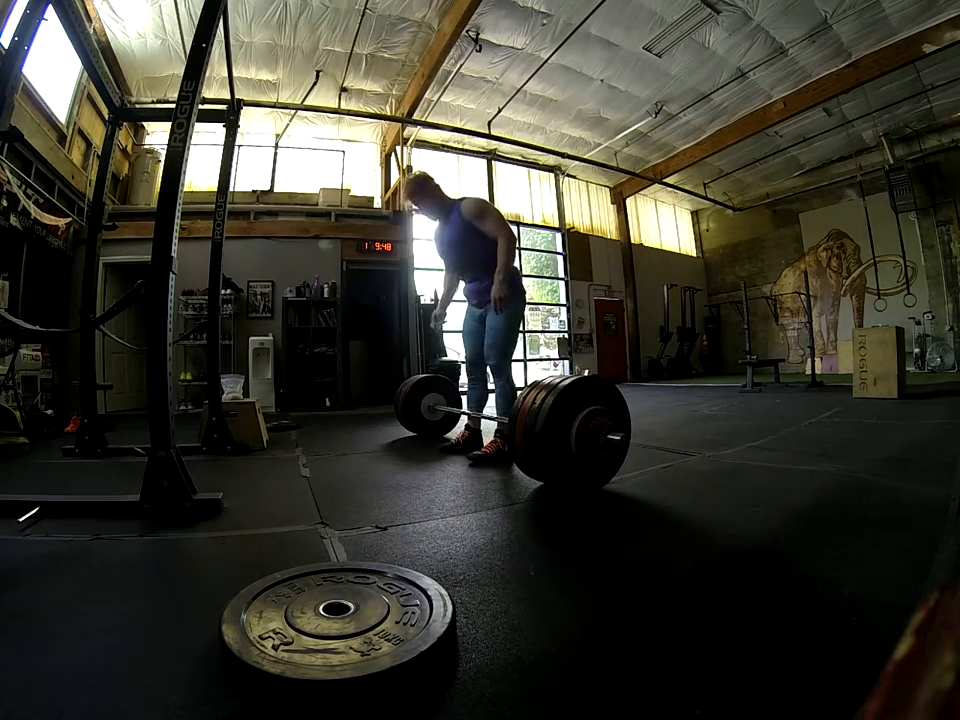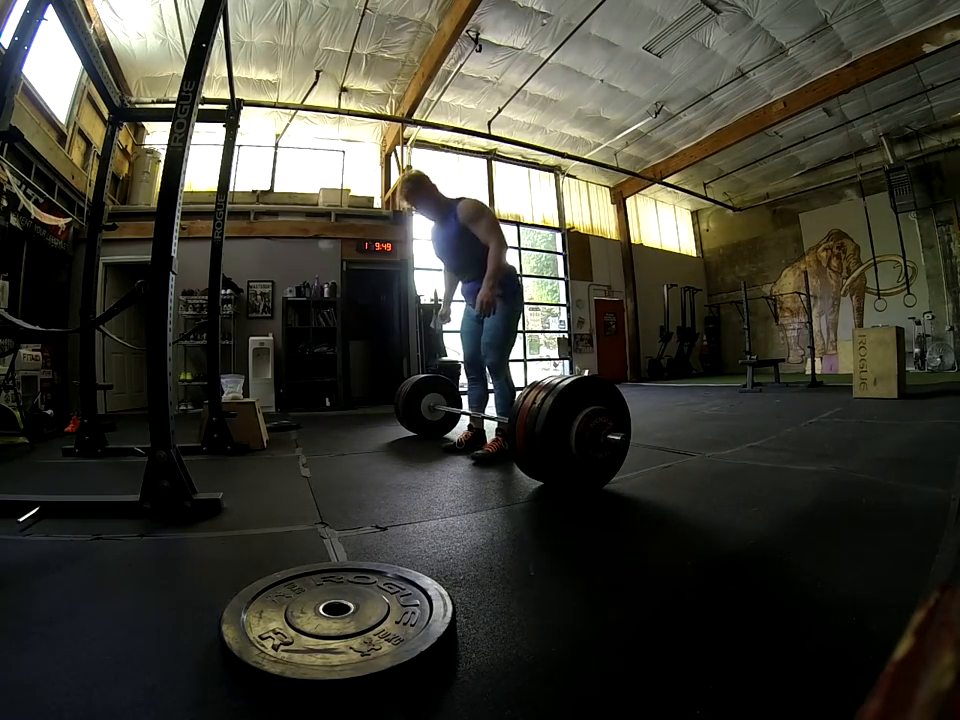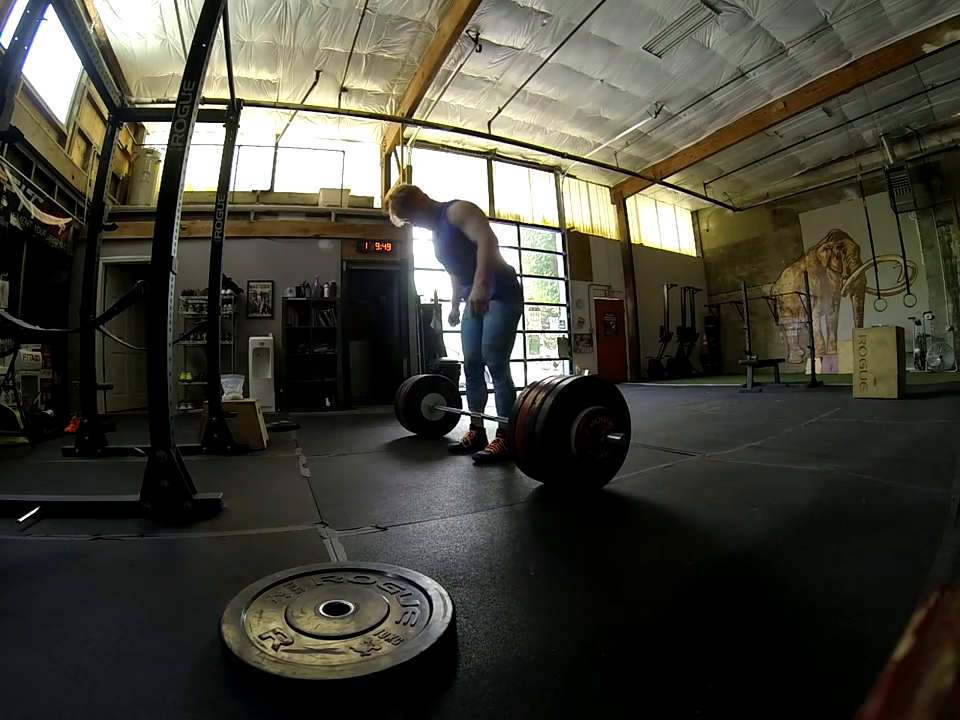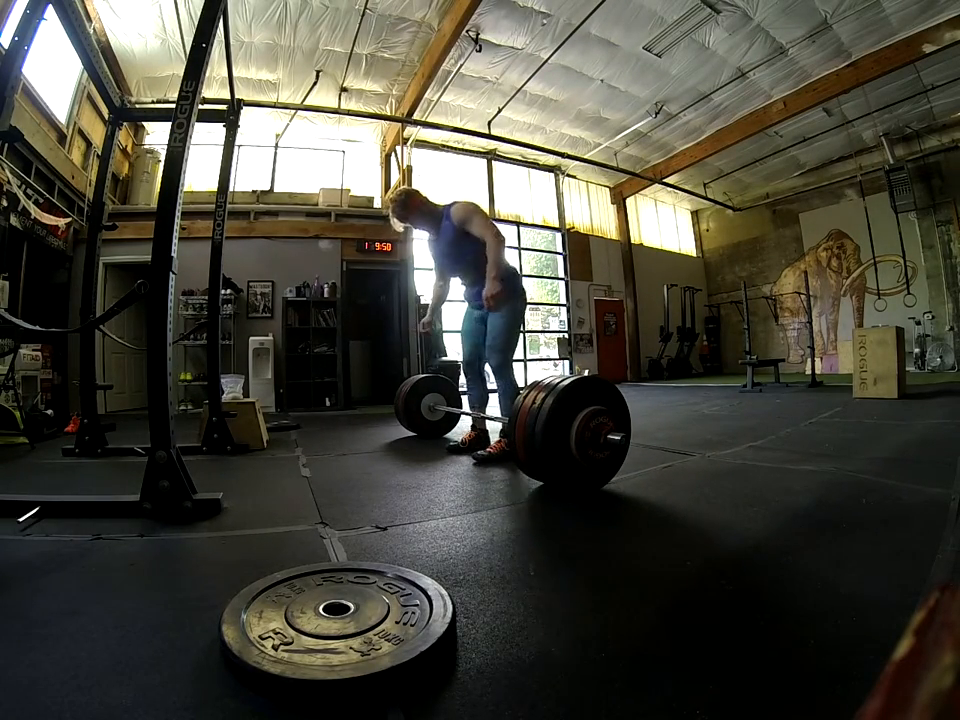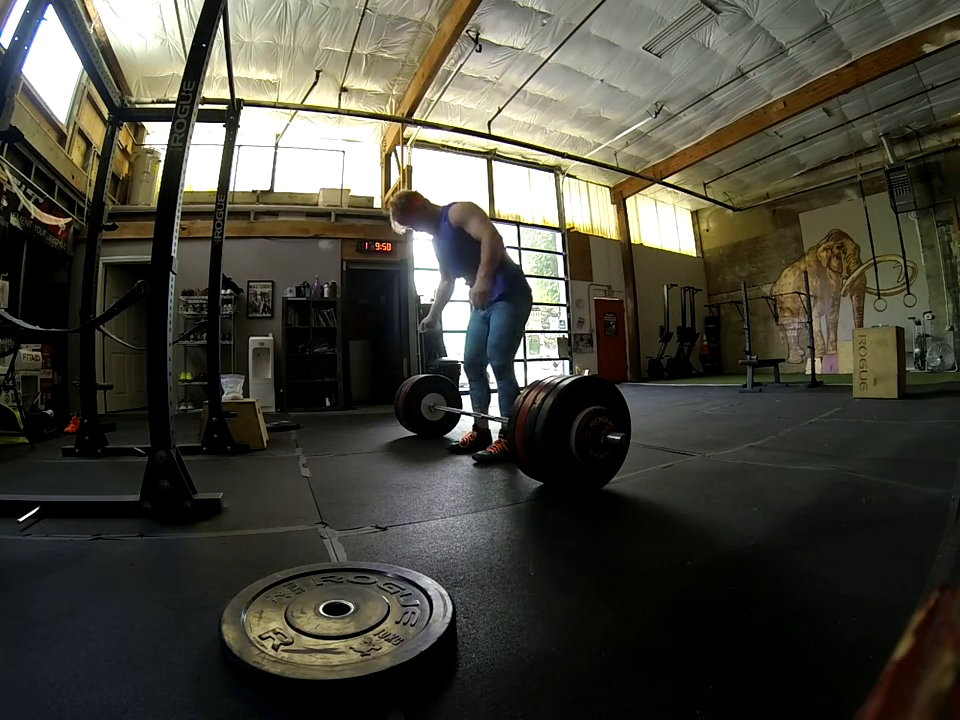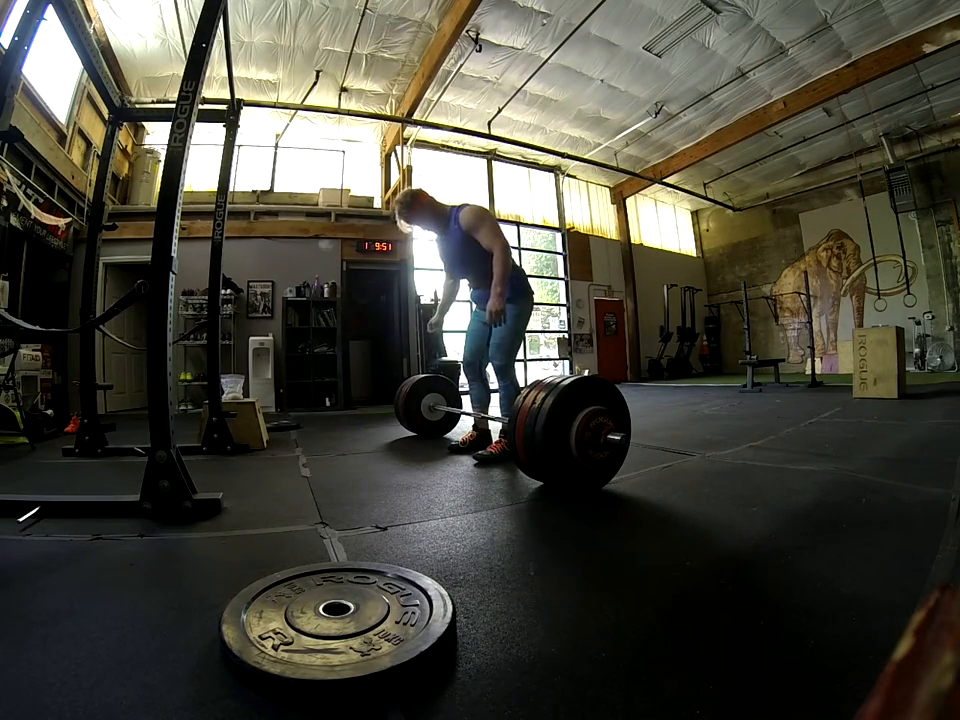
dt=0.5s
person 1, frame 1
left shoulder: (471, 208)
right shoulder: (441, 232)
left elbow: (507, 237)
left wrist: (500, 281)
right wrist: (442, 306)
left hip: (503, 295)
right hip: (476, 301)
left knee: (497, 364)
right knee: (474, 366)
left ankle: (504, 439)
right ankle: (472, 432)
person 1, frame 2
left shoulder: (467, 209)
right shoulder: (437, 230)
left elbow: (498, 244)
left wrist: (488, 288)
right wrist: (446, 303)
left hip: (501, 295)
right hip: (474, 301)
left knee: (494, 363)
right knee: (472, 365)
left ankle: (503, 437)
right ankle: (475, 431)
person 1, frame 3
left shoulder: (458, 211)
right shoulder: (436, 234)
left elbow: (487, 241)
left wrist: (481, 286)
right wrist: (455, 305)
left hip: (500, 296)
right hip: (475, 301)
left knee: (496, 365)
right knee: (472, 366)
left ankle: (506, 437)
right ankle: (477, 431)
person 1, frame 4
left shoulder: (460, 212)
right shoulder: (434, 240)
left elbow: (494, 238)
right elbow: (442, 279)
left wrist: (493, 281)
right wrist: (431, 314)
left hip: (504, 296)
right hip: (476, 303)
left knee: (499, 364)
right knee: (471, 365)
left ankle: (509, 438)
right ankle: (478, 431)
person 1, frame 5
left shoulder: (459, 212)
right shoulder: (438, 240)
left elbow: (492, 237)
right elbow: (447, 280)
left wrist: (482, 279)
right wrist: (433, 315)
left hip: (508, 295)
right hip: (482, 302)
left knee: (499, 363)
right knee: (473, 364)
left ankle: (508, 439)
right ankle: (481, 432)
person 1, frame 6
left shoulder: (469, 215)
right shoulder: (441, 239)
left elbow: (501, 249)
right elbow: (452, 279)
left wrist: (497, 295)
right wrist: (439, 314)
left hip: (510, 299)
right hip: (483, 304)
left knee: (500, 363)
right knee: (472, 364)
left ankle: (508, 439)
right ankle: (481, 431)
